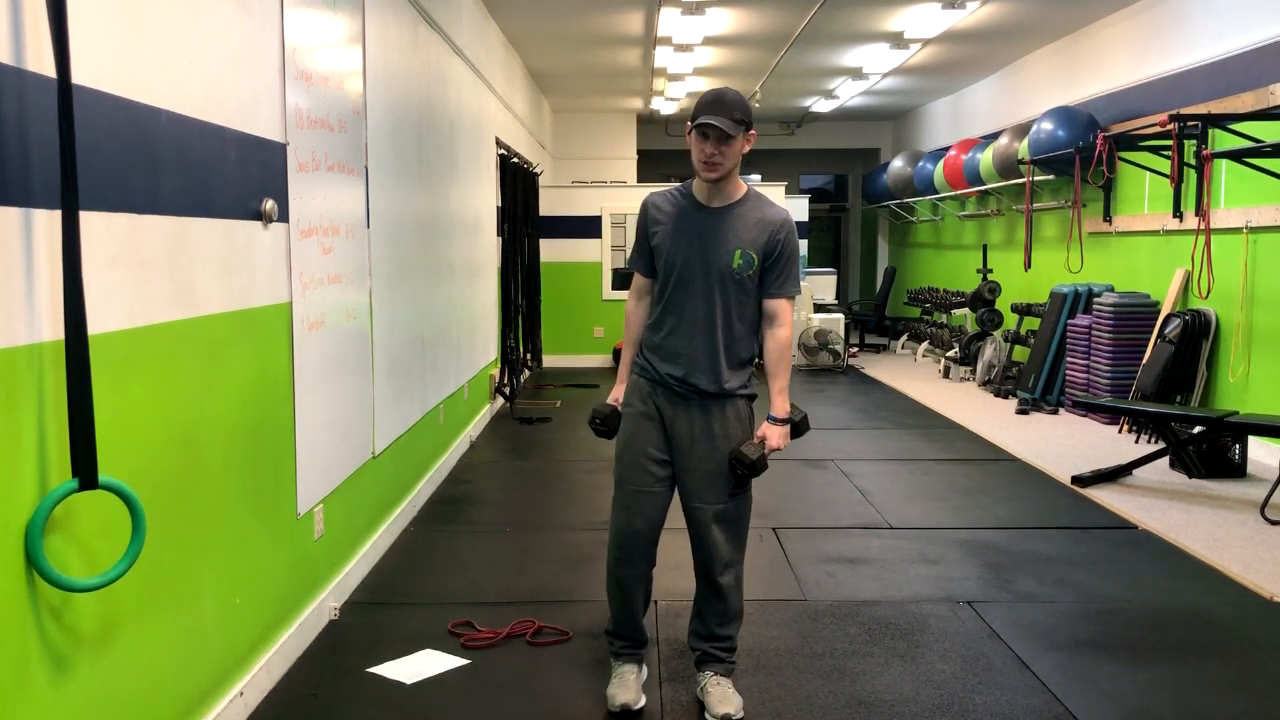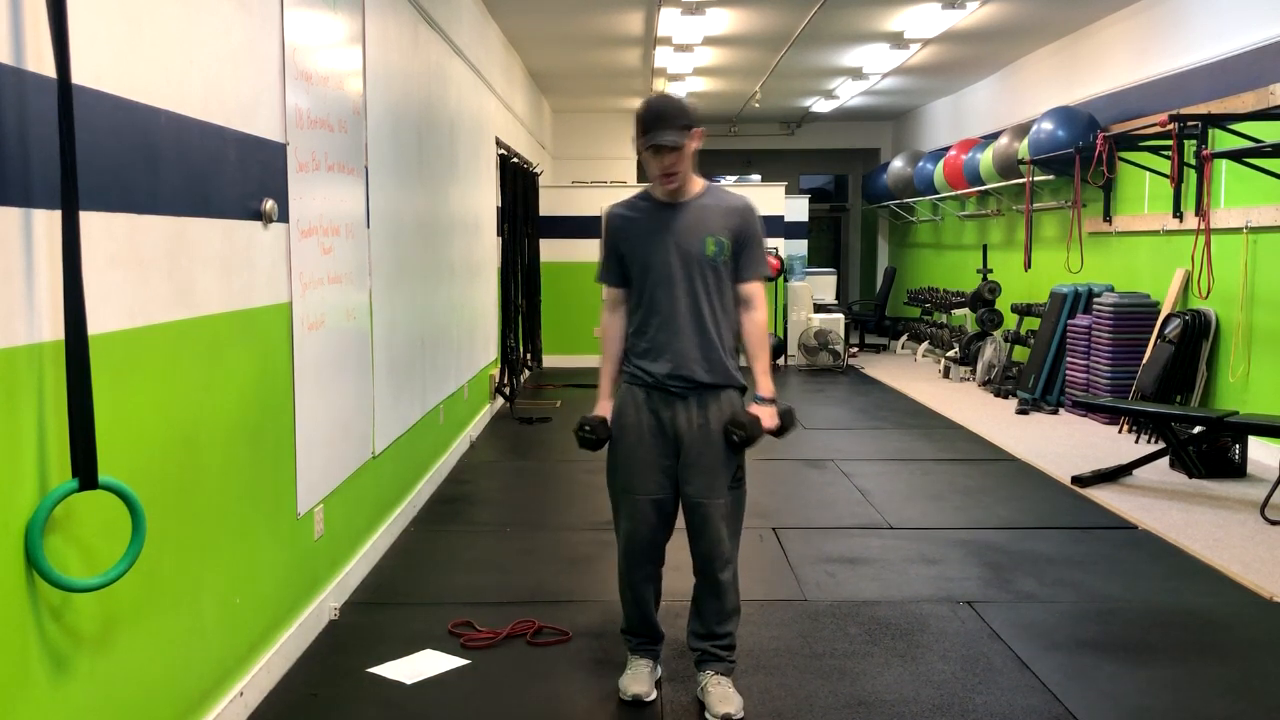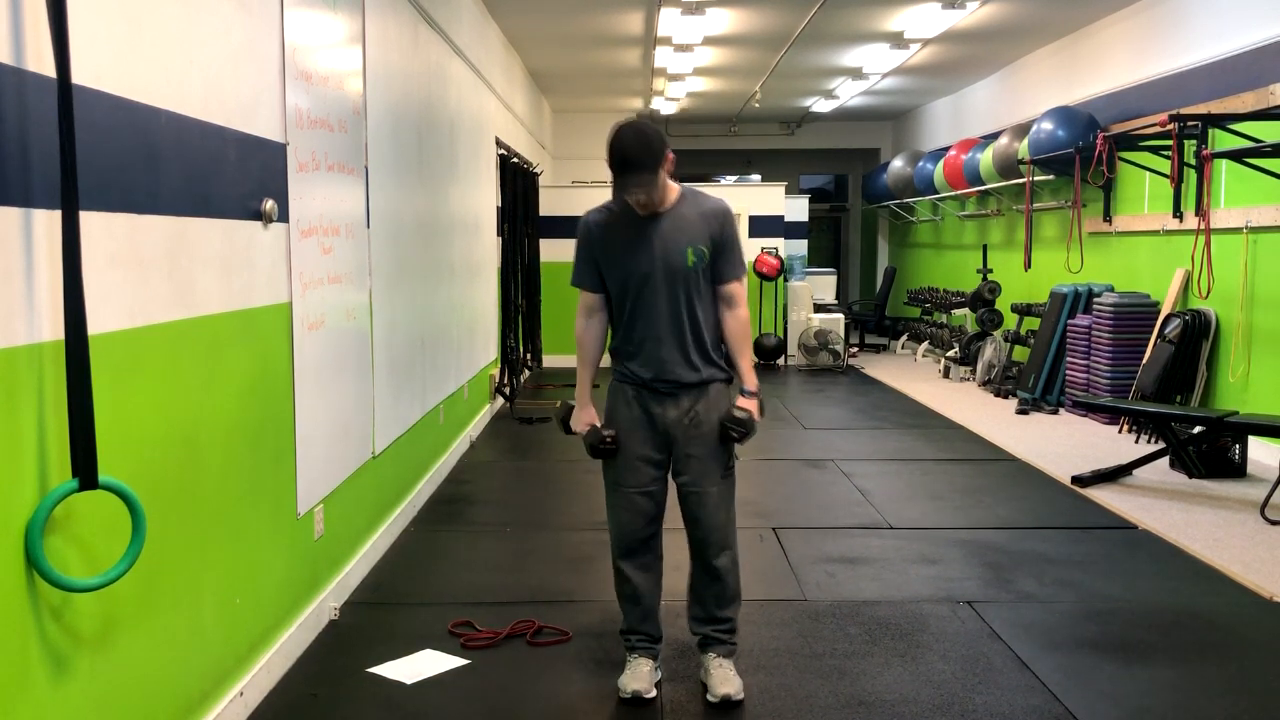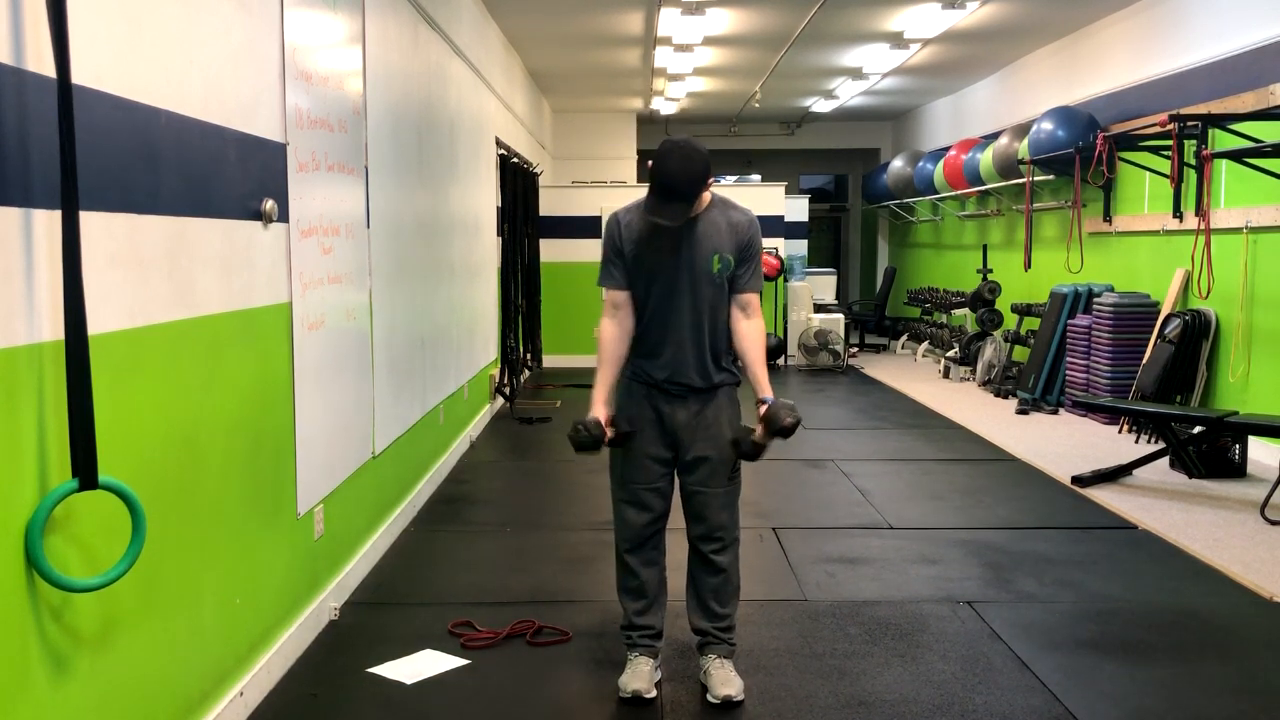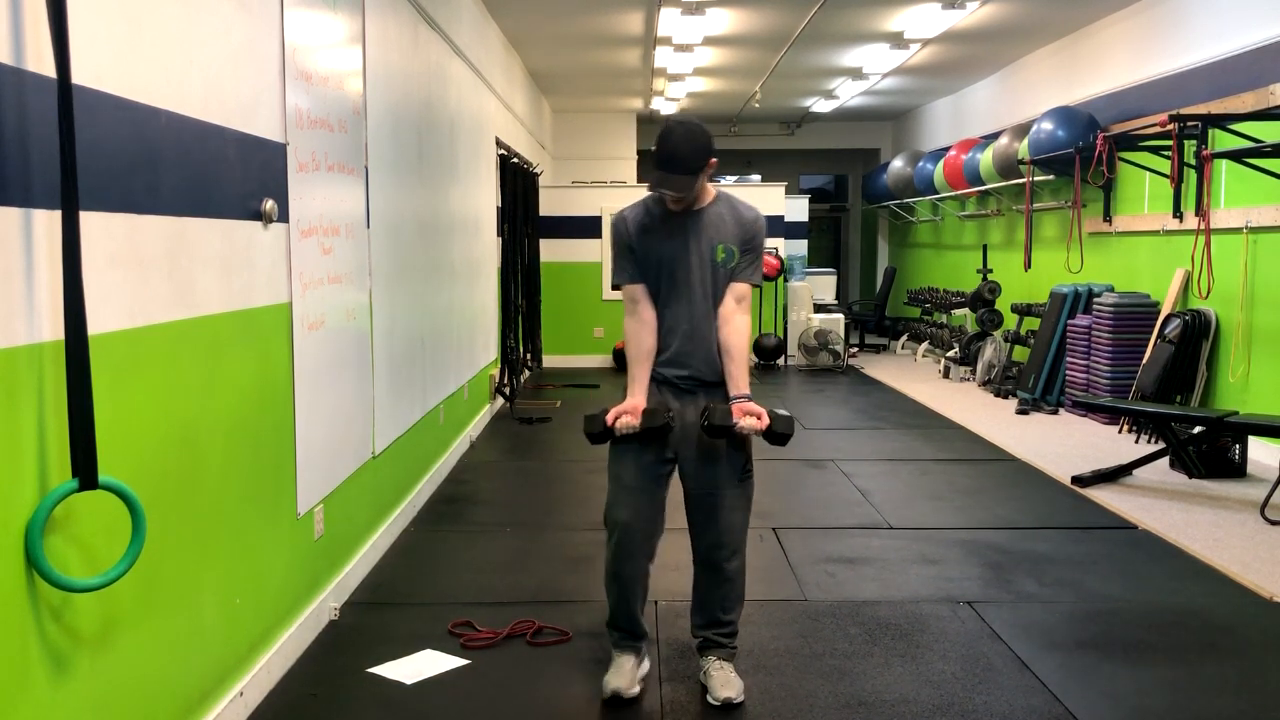
dt=0.5s
person 1, frame 1
left shoulder: (772, 226)
right shoulder: (658, 209)
left elbow: (777, 323)
right elbow: (642, 296)
left wrist: (778, 413)
right wrist: (623, 379)
left hip: (722, 406)
right hip: (651, 395)
left knee: (719, 547)
right knee: (631, 533)
left ankle: (714, 665)
right ankle: (627, 655)
person 1, frame 2
left shoulder: (734, 213)
right shoulder: (622, 219)
left elbow: (751, 306)
right elbow: (615, 310)
left wrist: (763, 393)
right wrist: (605, 394)
left hip: (716, 400)
right hip: (642, 400)
left knee: (716, 543)
right knee: (639, 538)
left ankle: (714, 665)
right ankle: (643, 652)
person 1, frame 3
left shoulder: (712, 216)
right shoulder: (597, 227)
left elbow: (733, 305)
right elbow: (592, 314)
left wrist: (747, 388)
right wrist: (583, 399)
left hip: (704, 395)
right hip: (632, 397)
left knee: (713, 530)
right knee: (633, 532)
left ankle: (717, 649)
right ankle: (642, 649)
person 1, frame 4
left shoulder: (739, 226)
right shoulder: (624, 225)
left elbow: (745, 314)
right elbow: (618, 316)
left wrist: (765, 394)
right wrist: (600, 399)
left hip: (712, 398)
right hip: (641, 397)
left knee: (715, 531)
right knee: (638, 529)
left ankle: (716, 649)
right ankle: (642, 647)
person 1, frame 5
left shoulder: (744, 222)
right shoulder: (631, 223)
left elbow: (735, 311)
right elbow: (639, 314)
left wrist: (740, 397)
right wrist: (636, 396)
left hip: (714, 396)
right hip: (653, 392)
left knee: (721, 538)
right knee: (627, 527)
left ankle: (716, 652)
right ankle: (628, 647)
